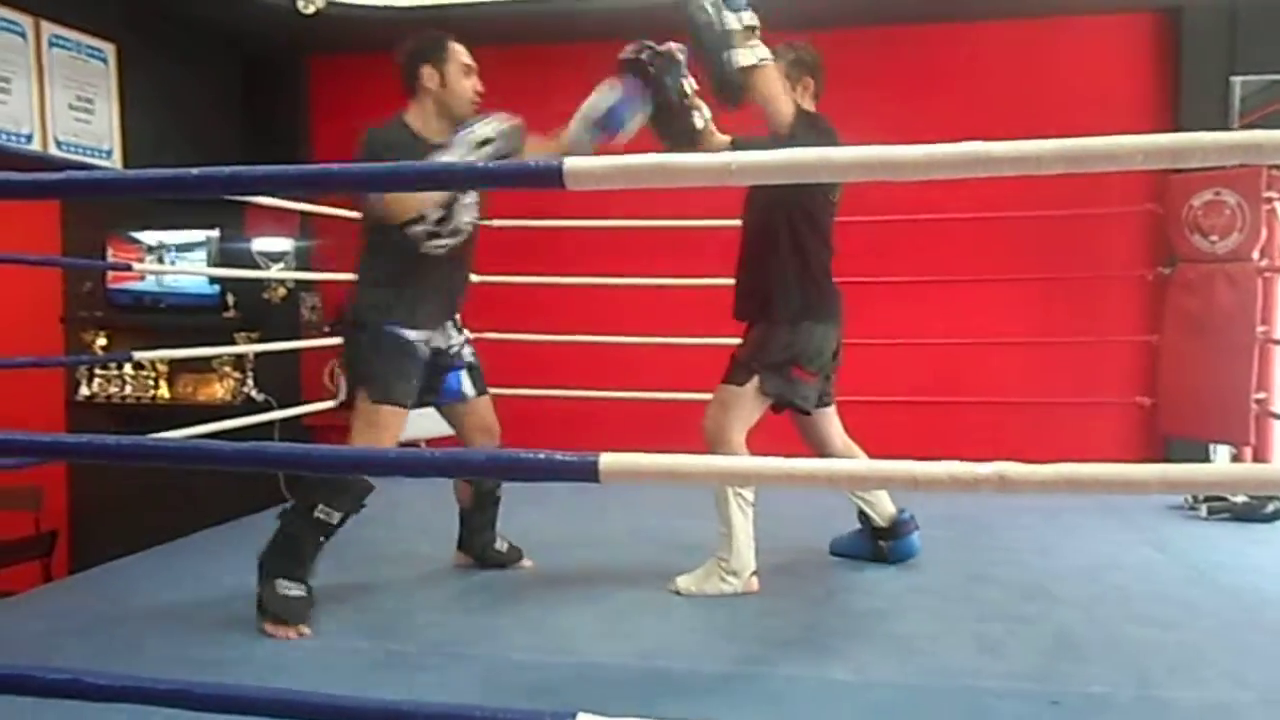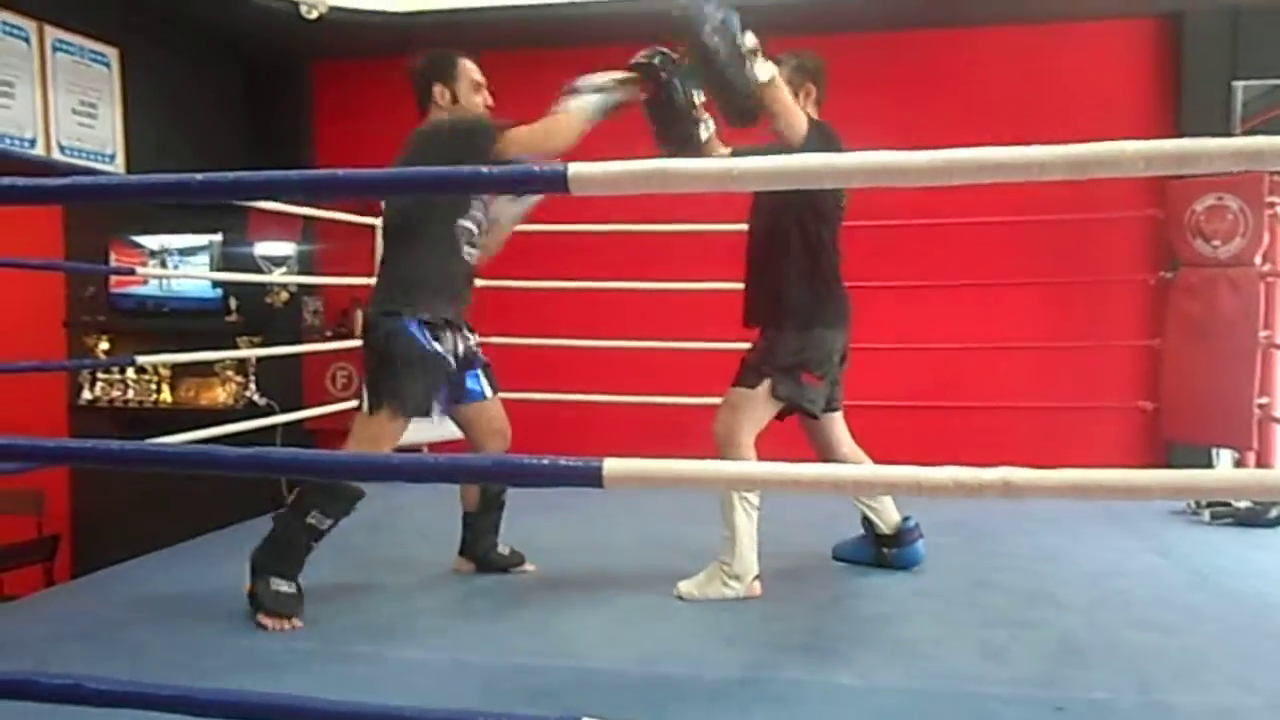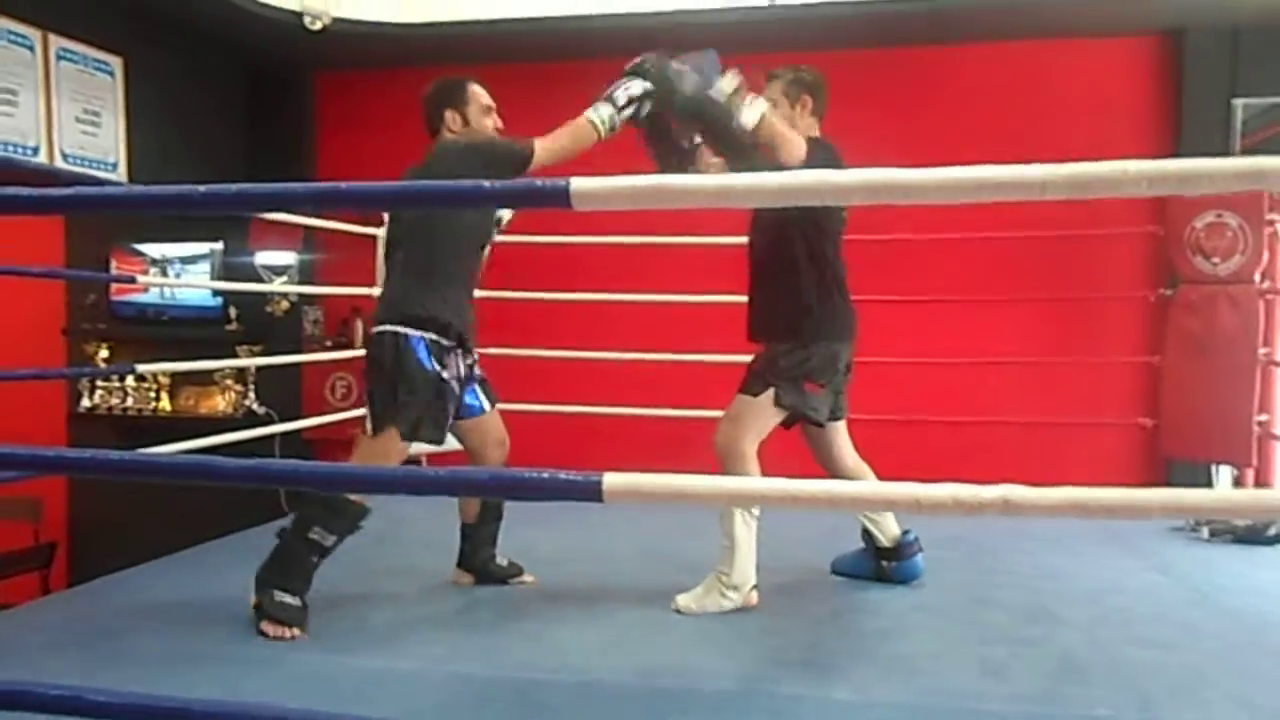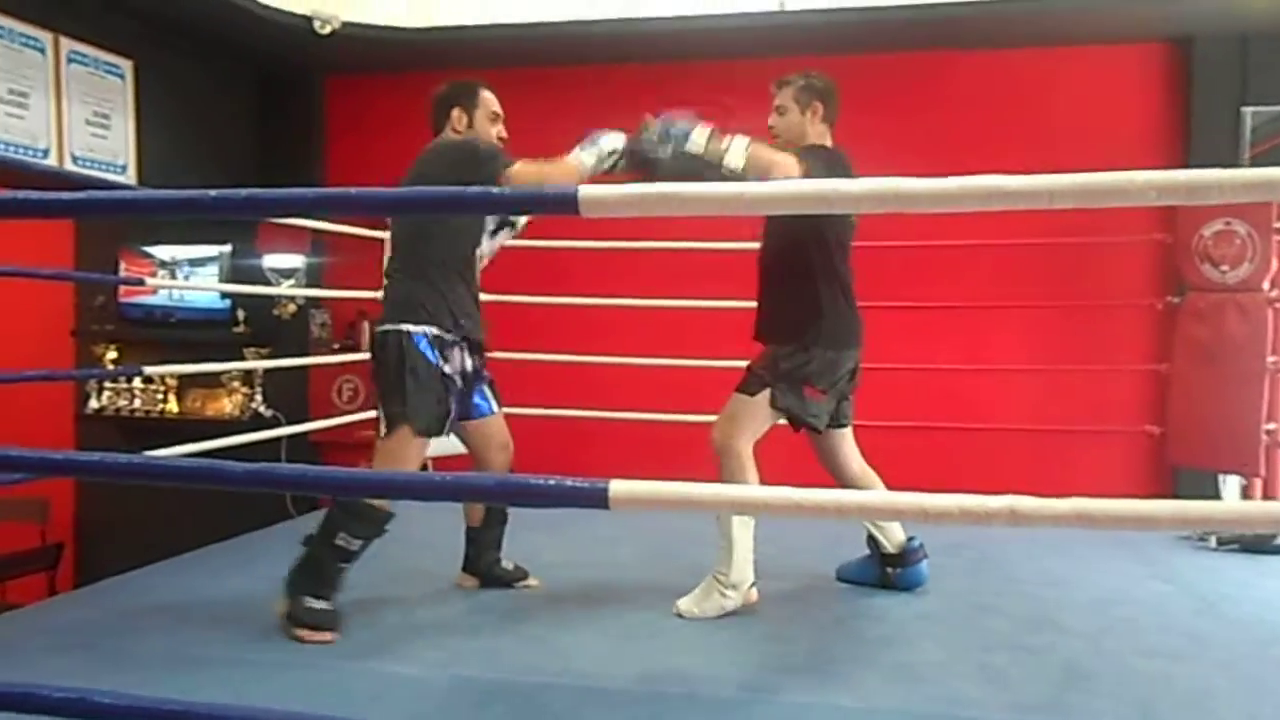
dt=0.1s
person 1, frame 1
left shoulder: (473, 138)
right shoulder: (385, 142)
left elbow: (545, 154)
right elbow: (398, 207)
left wrist: (597, 116)
right wrist: (460, 155)
left hip: (438, 321)
right hip: (388, 320)
left knee: (485, 435)
right knee: (373, 445)
left ankle: (477, 541)
right ankle: (283, 573)
person 1, frame 2
left shoulder: (465, 146)
right shoulder: (439, 139)
left elbow: (480, 245)
right elbow: (542, 142)
left wrist: (514, 198)
right wrist: (593, 97)
left hip: (444, 324)
right hip: (408, 321)
left knee: (494, 436)
right knee: (368, 451)
left ankle: (479, 546)
right ankle: (276, 570)
person 1, frame 3
left shoulder: (454, 174)
right shoulder: (467, 156)
right elbow: (564, 146)
left wrist: (490, 216)
right wrist: (613, 104)
left hip: (442, 339)
right hip: (413, 338)
left knee: (493, 448)
right knee: (374, 466)
left ankle: (476, 557)
right ankle: (280, 582)
person 1, frame 4
left shoulder: (463, 174)
right shoulder: (453, 156)
right elbow: (544, 180)
left wrist: (509, 219)
right wrist: (598, 150)
left hip: (450, 338)
right hip: (419, 336)
left knee: (497, 451)
right knee: (396, 468)
left ankle: (481, 562)
right ankle: (311, 587)
person 2, frame 1
left shoulder: (814, 137)
right shoulder: (782, 146)
left elbow: (773, 104)
right elbow: (716, 146)
left wrist: (740, 38)
right wrist: (682, 97)
left hip: (795, 317)
right hip: (796, 315)
left knee: (723, 426)
right knee: (823, 433)
left ankle: (735, 567)
right ankle: (892, 528)
person 2, frame 2
left shoulder: (820, 145)
right shoulder: (786, 155)
left elbow: (788, 119)
right elbow: (719, 158)
left wrist: (752, 61)
right wrist: (690, 108)
left hip: (805, 322)
right hip: (806, 320)
left knee: (733, 429)
right knee: (830, 438)
left ankle: (738, 571)
right ankle: (897, 535)
person 2, frame 3
left shoulder: (818, 161)
right shoulder: (783, 169)
left elbow: (790, 151)
right elbow: (717, 170)
left wrist: (734, 99)
right wrist: (690, 129)
left hip: (811, 334)
right hip: (813, 333)
left knee: (734, 439)
right knee: (833, 448)
left ankle: (735, 582)
right ankle: (896, 548)
person 2, frame 4
left shoulder: (828, 166)
right shoulder: (804, 173)
left elbow: (780, 168)
right elbow: (737, 184)
left wrist: (702, 142)
right wrist: (700, 151)
left hip: (814, 338)
right hip: (820, 337)
left knee: (731, 437)
right knee: (838, 453)
left ankle: (733, 582)
right ankle: (901, 555)
